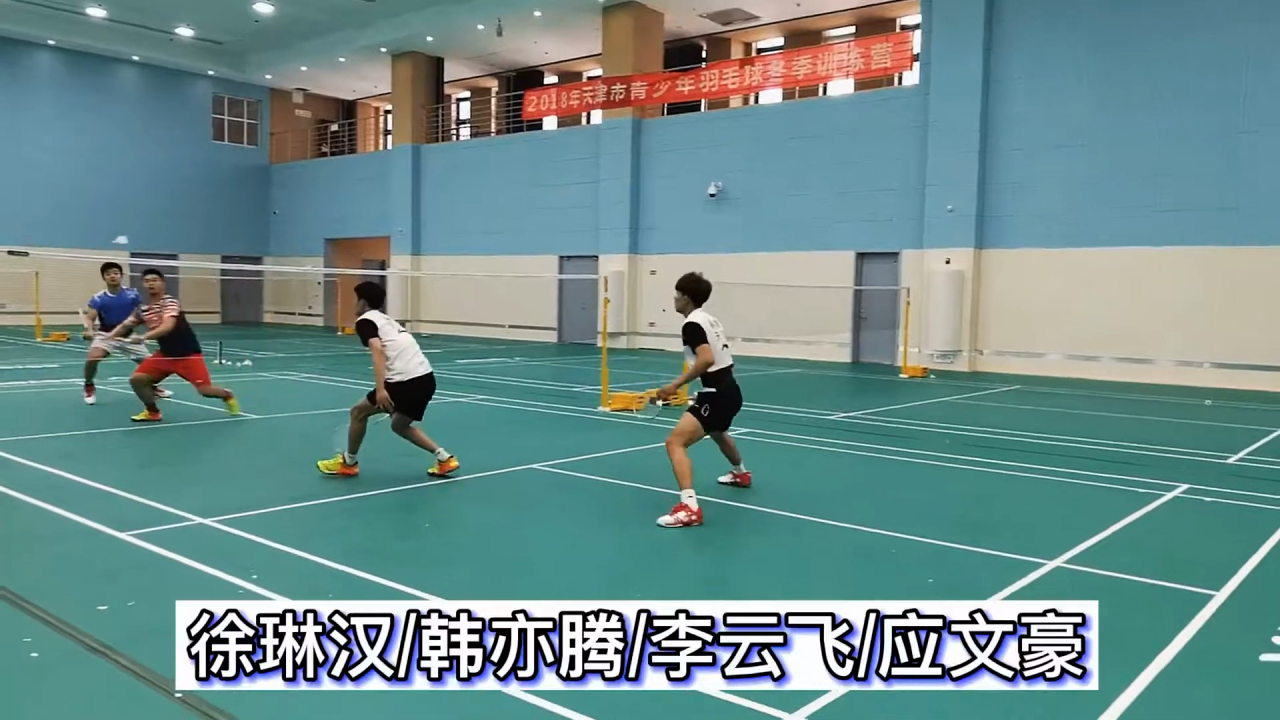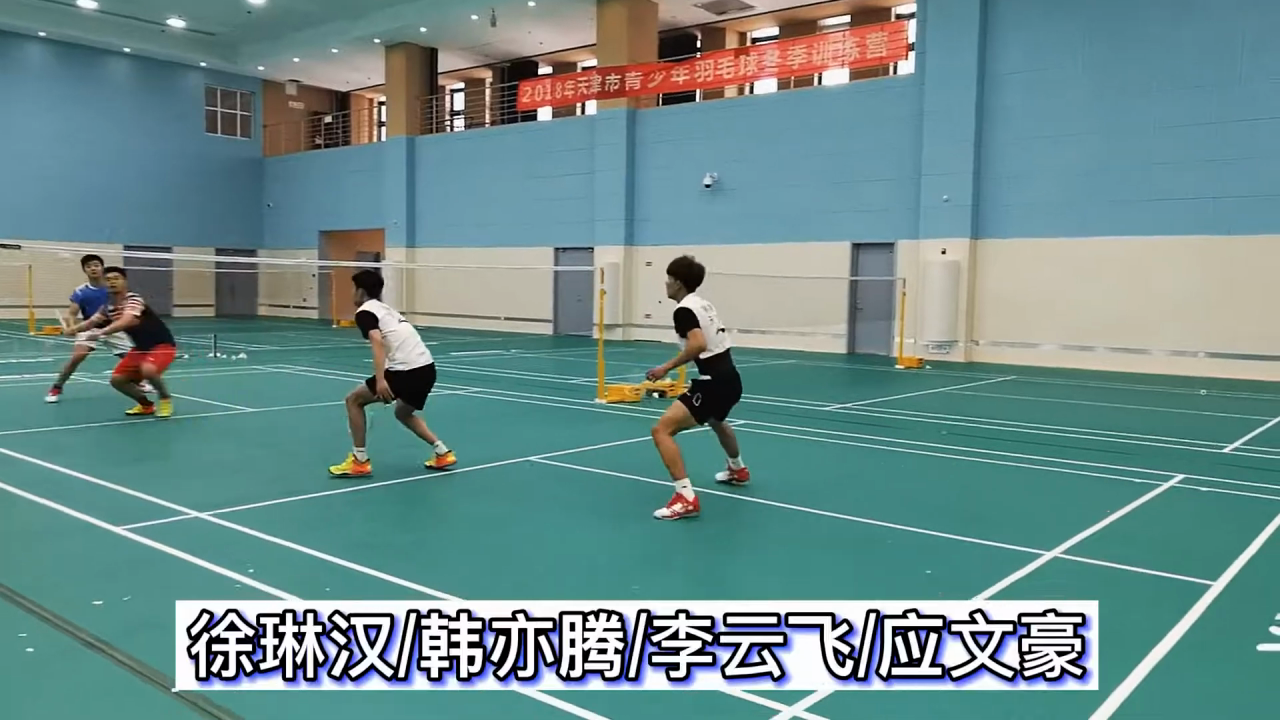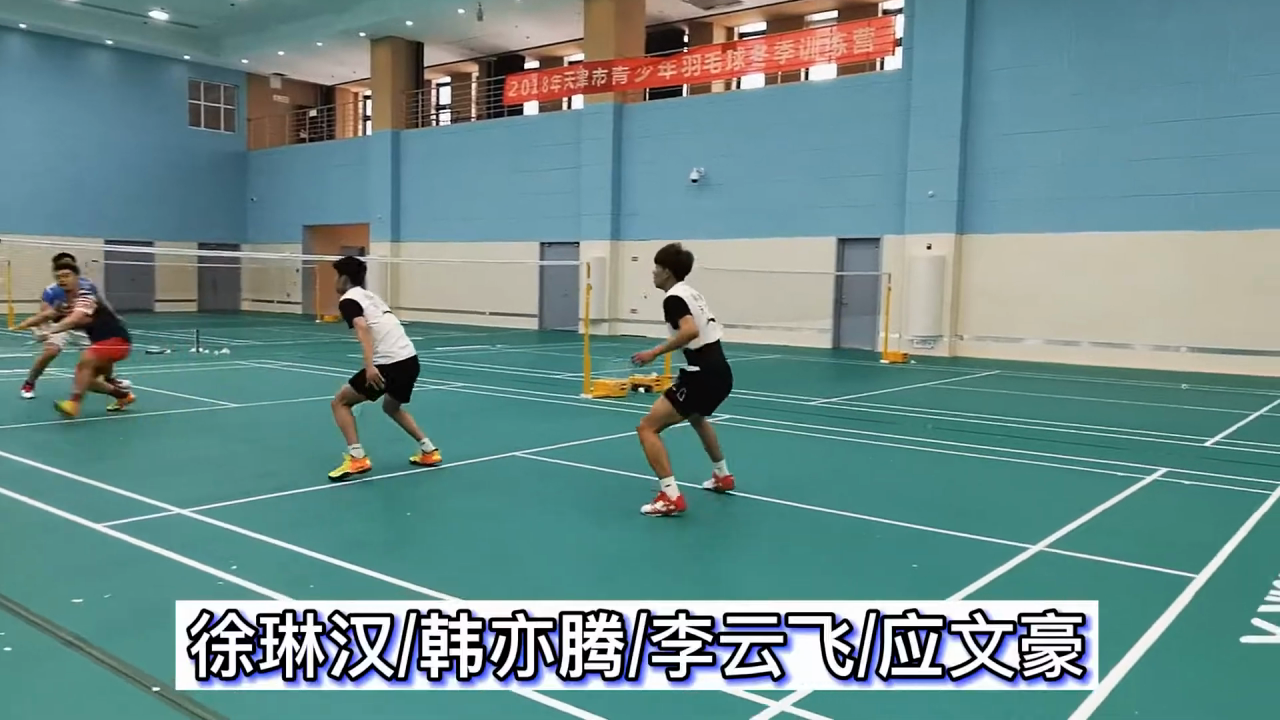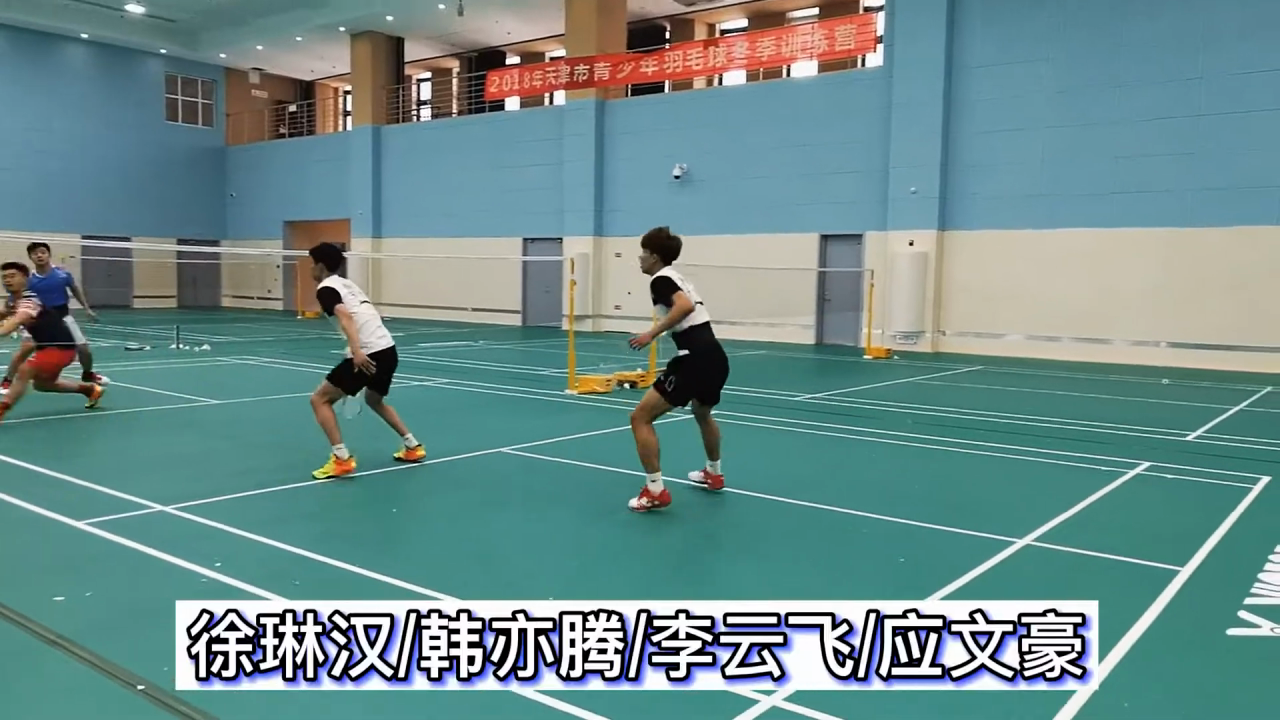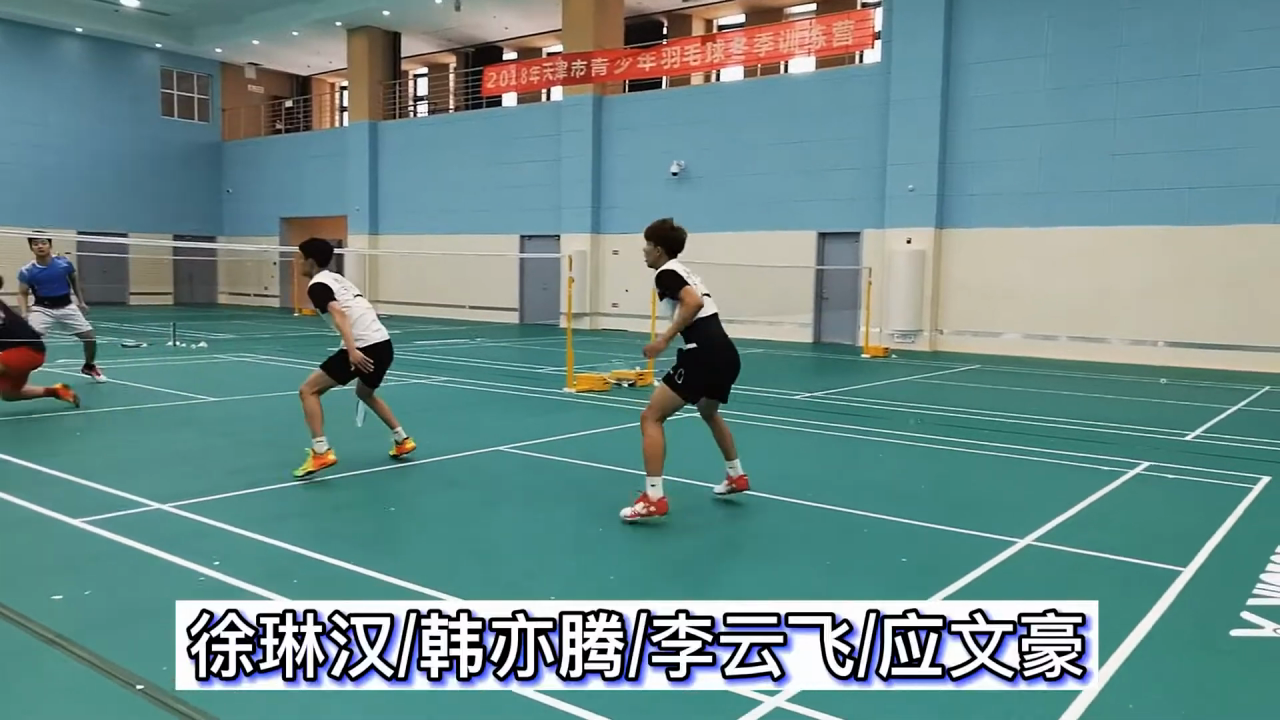
dt=0.1s
person 1, frame 1
left shoulder: (692, 325)
right shoulder: (710, 319)
left elbow: (706, 360)
left wrist: (677, 384)
left hip: (718, 396)
right hip: (730, 392)
left knee: (676, 441)
right knee: (716, 432)
left ankle: (690, 507)
right ankle: (740, 473)
person 1, frame 2
left shoulder: (684, 310)
right shoulder: (703, 304)
left elbow: (698, 345)
left wrist: (666, 367)
left hip: (713, 383)
right hip: (730, 379)
left knee: (662, 430)
right knee: (715, 420)
left ankle: (686, 497)
right ankle: (737, 469)
person 1, frame 3
left shoulder: (673, 299)
right shoulder: (692, 294)
left elbow: (690, 330)
left wrist: (656, 352)
left hip: (702, 376)
right hip: (721, 373)
left knee: (647, 427)
right knee: (698, 418)
left ankle: (671, 496)
right ankle: (723, 475)
person 1, frame 4
left shoulder: (661, 280)
right shoulder: (677, 277)
left elbow: (685, 305)
left wrist: (652, 333)
left hip: (694, 360)
right hip: (716, 357)
left knee: (640, 418)
right knee: (701, 413)
left ankle: (656, 491)
right ankle: (713, 474)
person 1, frame 5
left shoulder: (667, 273)
right shoulder: (685, 272)
left elbow: (694, 302)
left wrist: (664, 338)
left hip: (703, 354)
right hip: (726, 352)
left knee: (651, 418)
right knee: (709, 412)
left ankle: (654, 498)
right ankle: (735, 476)
person 2, frame 1
left shoulder: (364, 321)
right shoulder: (386, 319)
left elbow: (378, 350)
left wrist: (380, 389)
right wrist: (387, 386)
left hip: (406, 381)
right hip: (426, 378)
left knee: (359, 412)
right knee: (400, 425)
left ankle: (347, 462)
right ankle: (444, 458)
person 2, frame 2
left shoulder: (364, 312)
right shoulder: (386, 308)
left elbow: (378, 343)
left wrist: (379, 379)
left hip: (407, 371)
right hip: (427, 368)
left knee: (353, 400)
right knee: (403, 413)
left ankle: (359, 460)
right ankle: (443, 453)
person 2, frame 3
left shoulder: (348, 300)
right shoulder: (369, 296)
left elbow: (362, 329)
left wrist: (369, 366)
left hip: (390, 364)
right hip: (410, 359)
left knee: (339, 402)
right knee: (391, 407)
left ankle: (358, 458)
right ankle: (429, 451)
person 2, frame 4
left shoulder: (325, 288)
right shoulder: (346, 284)
left elbow: (345, 316)
left wrist: (356, 352)
left hip: (367, 355)
right hip: (388, 350)
left knee: (319, 399)
right knee: (374, 399)
left ankle: (342, 458)
right ankle: (412, 446)
person 2, frame 5
left shoulder: (317, 286)
right shoulder: (337, 279)
left elbow: (339, 314)
left wrist: (352, 349)
left hip: (362, 348)
right hip: (383, 343)
left knee: (308, 391)
right knee: (365, 393)
left ankle: (321, 452)
right ankle: (402, 441)
